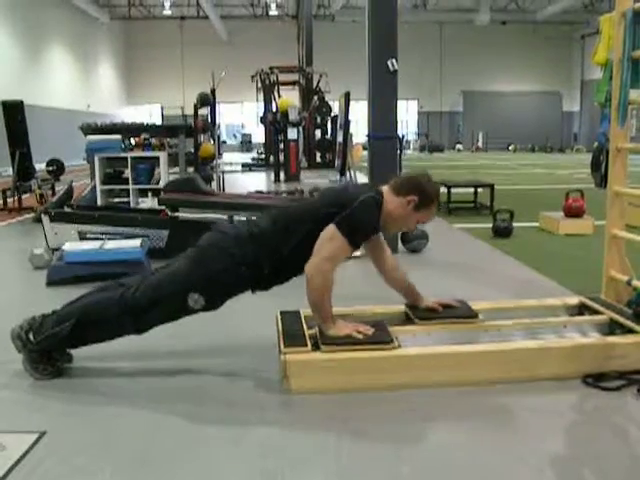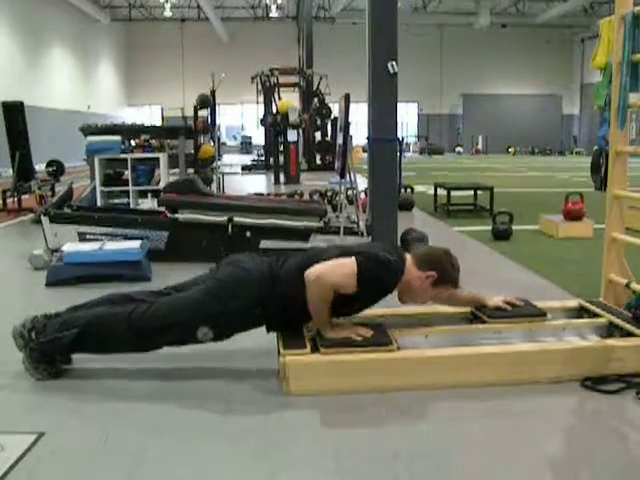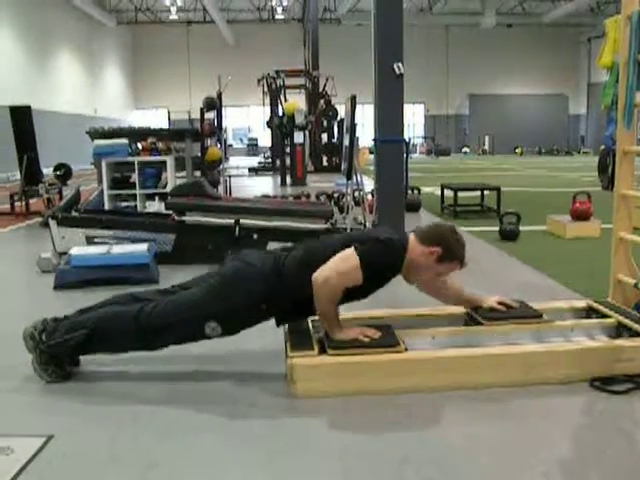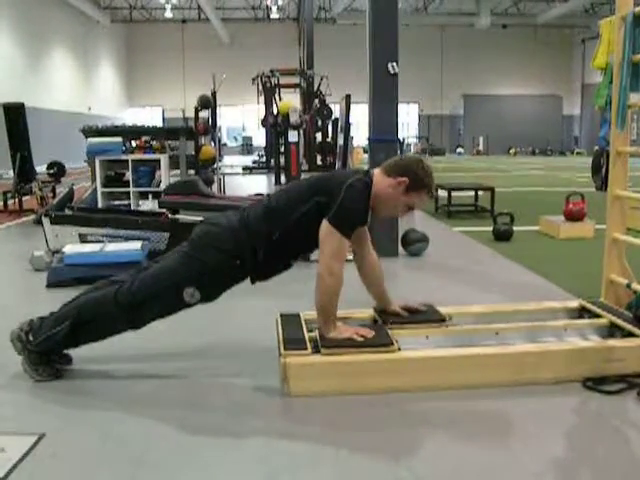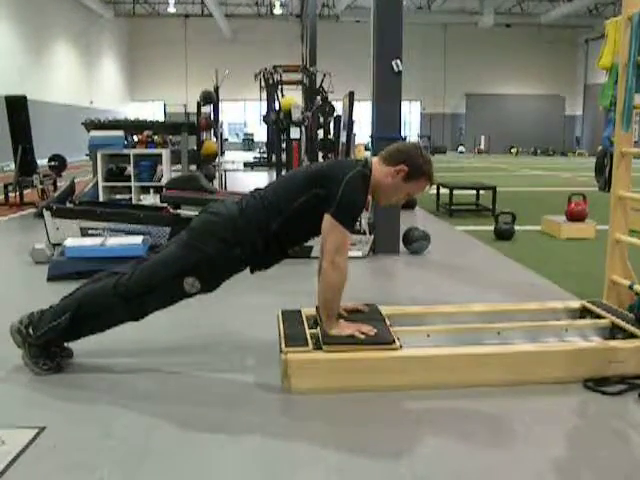
dt=1s
person 1, frame 1
left shoulder: (368, 205)
right shoulder: (366, 209)
left elbow: (385, 260)
right elbow: (317, 269)
left wrist: (417, 300)
right wrist: (329, 325)
left hip: (232, 247)
right hip: (230, 262)
left knee: (140, 295)
right knee: (137, 308)
left ankle: (45, 329)
right ankle: (38, 337)
person 1, frame 2
left shoulder: (395, 261)
right shoulder: (384, 271)
left elbow: (440, 290)
right elbow: (317, 277)
left wrist: (483, 300)
right wrist: (327, 328)
left hip: (248, 276)
right hip: (246, 295)
left knee: (151, 308)
right knee: (144, 326)
left ankle: (49, 327)
right ankle: (43, 338)
person 1, frame 3
left shoulder: (398, 247)
right shoulder: (387, 249)
left elbow: (433, 287)
right elbow: (324, 279)
left wrist: (478, 301)
right wrist: (334, 329)
left hip: (255, 272)
right hip: (253, 290)
left knee: (158, 305)
right knee: (153, 324)
left ankle: (59, 330)
right ankle: (52, 340)
person 1, frame 4
left shoulder: (356, 191)
right shoulder: (354, 192)
left elbow: (365, 254)
right elbow: (329, 265)
left wrist: (386, 305)
right wrist: (329, 327)
left hip: (229, 239)
right hip: (226, 250)
left knee: (138, 290)
right knee: (135, 301)
left ankle: (44, 333)
right ankle: (37, 339)
person 1, frame 5
left shoulder: (349, 177)
right shoulder: (353, 184)
left elbow: (328, 250)
right elbow: (335, 257)
left wrist: (328, 304)
right wrist: (331, 323)
left hip: (228, 228)
right hip: (226, 240)
left knee: (137, 282)
right knee: (135, 292)
left ankle: (45, 325)
right ankle: (37, 332)
